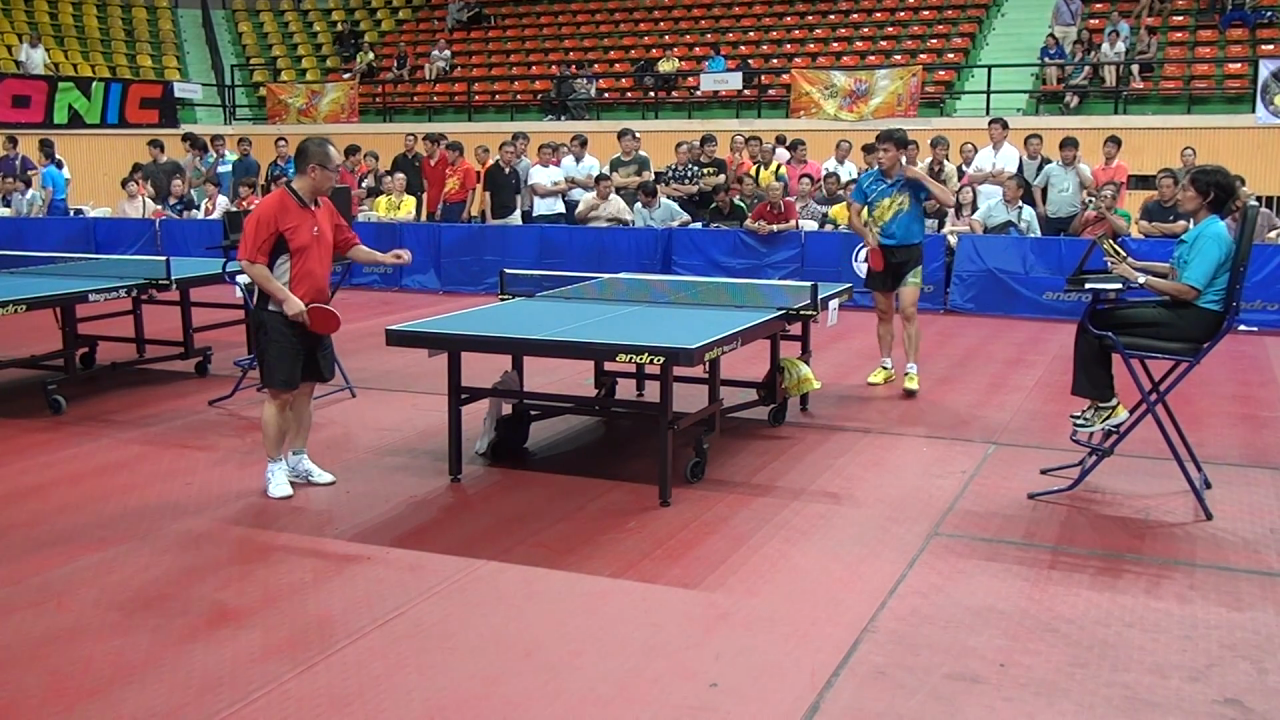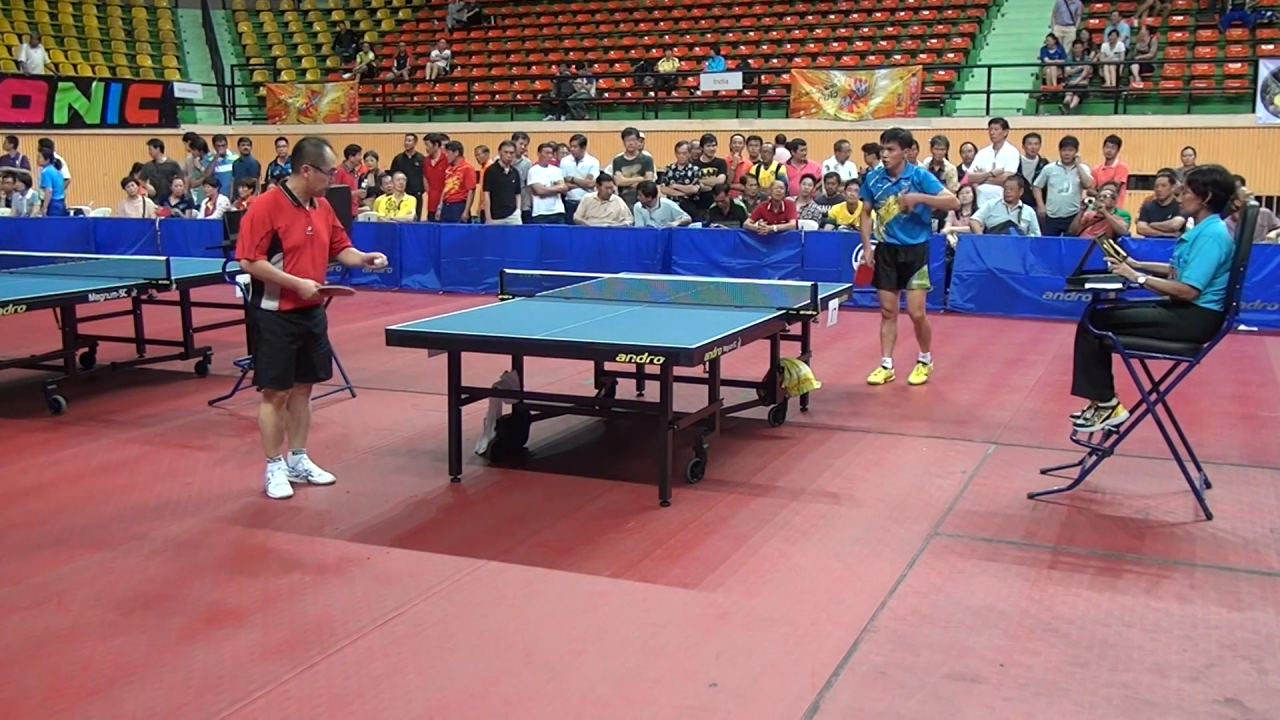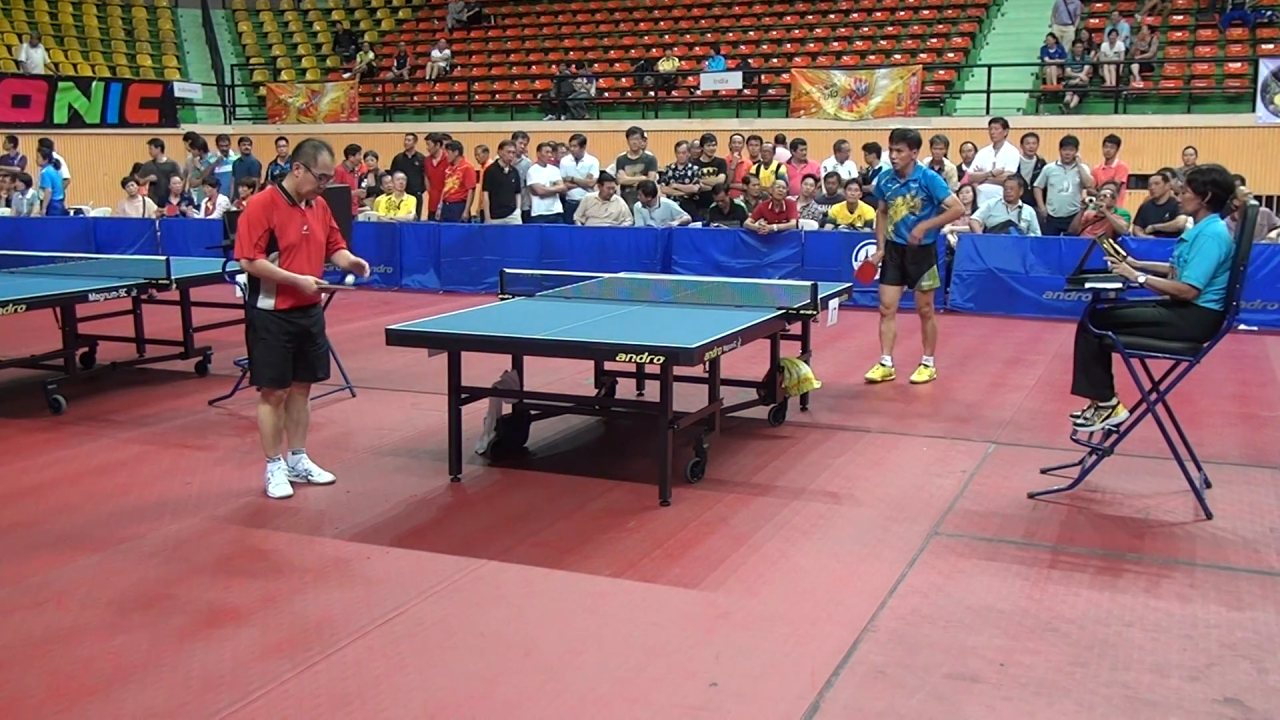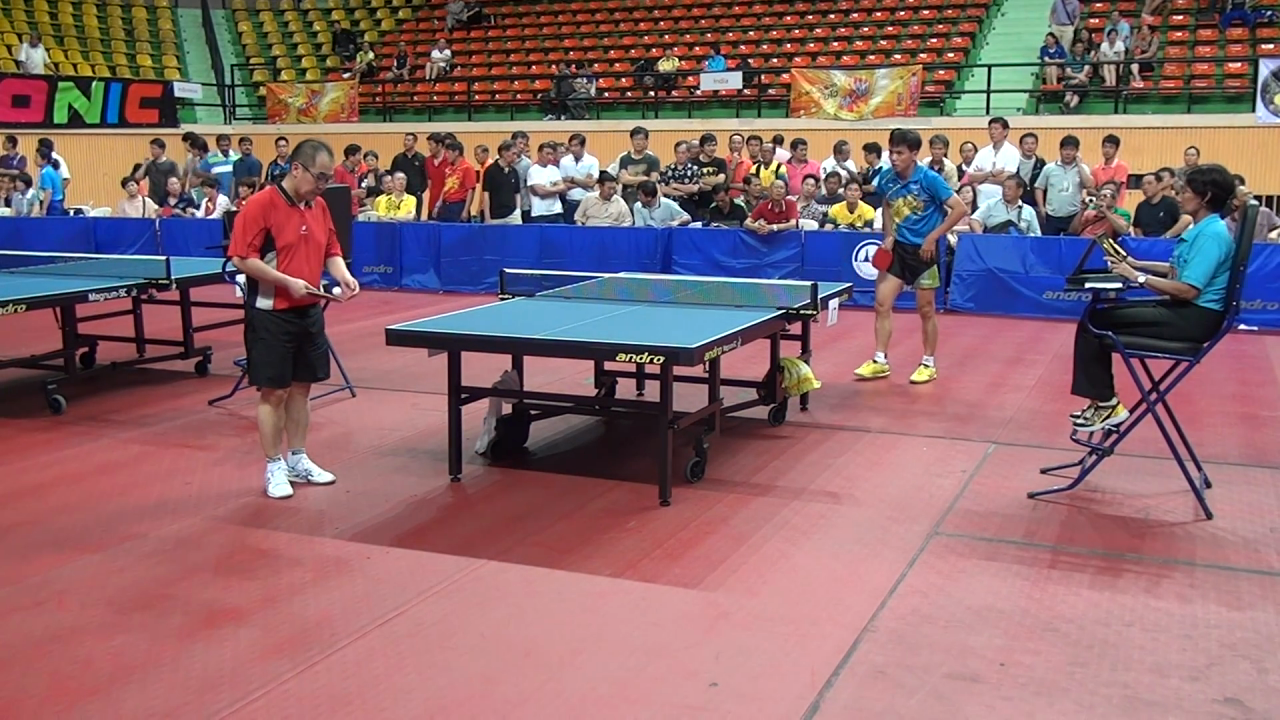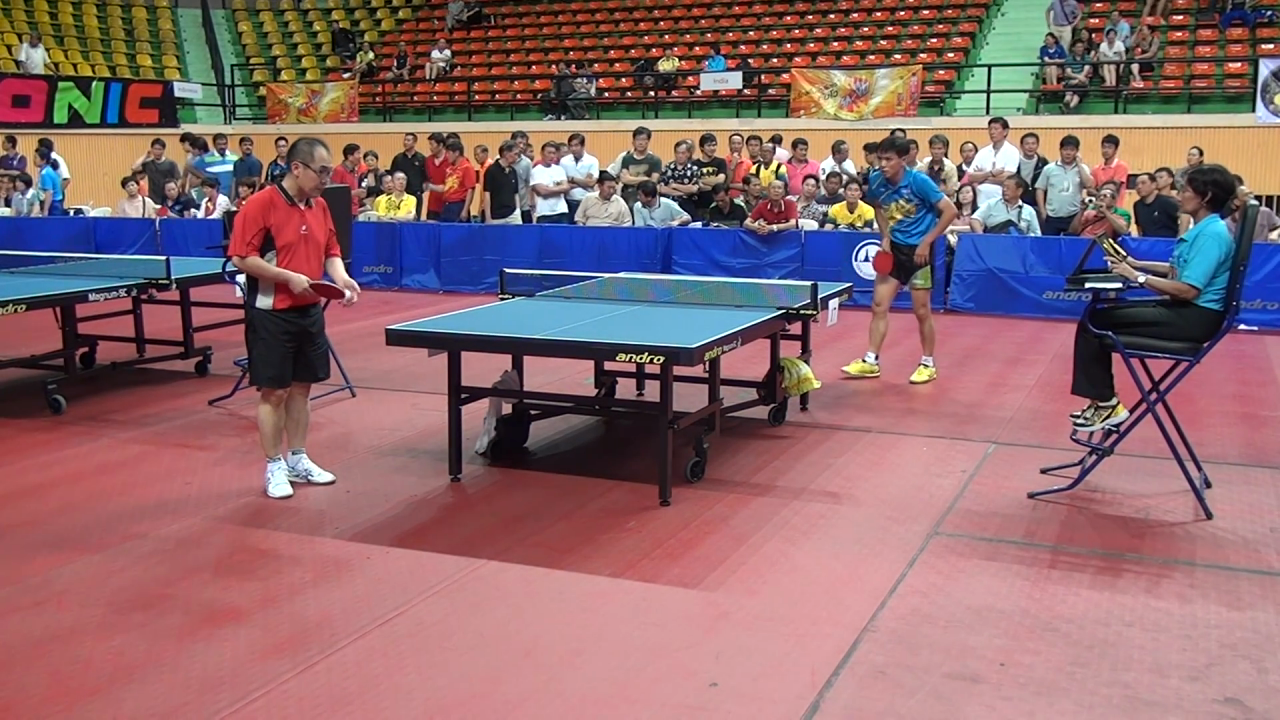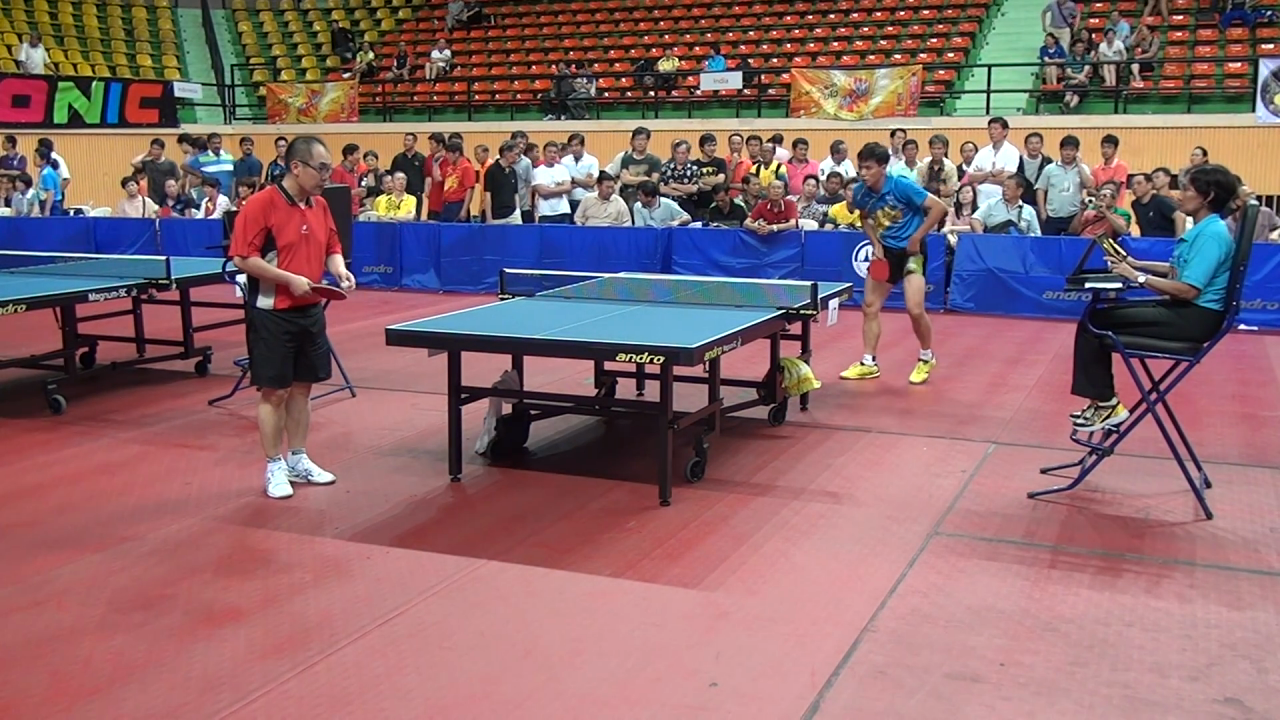
dt=0.2s
person 1, frame 1
left shoulder: (325, 207)
right shoulder: (271, 208)
left elbow: (348, 246)
right elbow: (249, 262)
left wrist: (383, 257)
right wrist: (287, 299)
right hip: (279, 317)
left knee: (305, 390)
right knee: (281, 394)
left ankle: (297, 460)
right ankle: (274, 468)
person 1, frame 2
left shoulder: (322, 206)
right shoulder: (265, 206)
left elbow: (339, 247)
right elbow: (249, 261)
left wrist: (361, 257)
right wrist: (297, 283)
left hip: (311, 313)
right hip: (274, 316)
left knee: (302, 389)
right knee: (275, 393)
left ankle: (297, 460)
right ankle: (274, 468)
person 1, frame 3
left shoulder: (319, 206)
right shoulder: (262, 205)
left elbow: (334, 247)
right elbow: (248, 260)
left wrist: (352, 261)
right wrist: (297, 279)
left hip: (309, 313)
right hip: (272, 315)
left knee: (301, 388)
right knee: (274, 392)
left ankle: (297, 460)
right ankle: (274, 468)
person 1, frame 4
left shoulder: (319, 207)
right shoulder: (261, 205)
left elbow: (331, 251)
right elbow: (241, 258)
left wrist: (344, 276)
right wrist: (287, 282)
left hip: (309, 313)
right hip: (271, 315)
left knee: (301, 389)
right knee: (274, 392)
left ankle: (297, 459)
right ankle: (274, 468)
person 1, frame 5
left shoulder: (320, 206)
right shoulder: (261, 205)
left elbow: (330, 251)
right elbow: (240, 257)
left wrist: (341, 277)
right wrist: (288, 276)
left hip: (309, 313)
right hip: (271, 315)
left knee: (301, 389)
right knee: (274, 392)
left ankle: (297, 460)
right ankle: (274, 467)
person 1, frame 6
left shoulder: (320, 206)
right shoulder: (262, 205)
left elbow: (332, 248)
right elbow: (242, 258)
left wrist: (339, 270)
right wrist: (289, 279)
left hip: (311, 312)
right hip: (272, 315)
left knee: (301, 389)
right knee: (275, 392)
left ankle: (298, 460)
right ankle: (275, 468)
person 2, frame 1
left shoulder: (1211, 235)
right shoulder: (1202, 230)
left elbow: (1188, 290)
left wrist: (1138, 277)
right wrist: (1138, 264)
left hip: (1193, 318)
right hip: (1182, 311)
left knee: (1094, 322)
right knee: (1097, 317)
left ankle: (1106, 403)
right ankle: (1104, 401)
person 2, frame 2
left shoulder: (1211, 235)
right shoulder: (1202, 229)
left elbow: (1188, 290)
left wrist: (1138, 277)
right wrist: (1138, 264)
left hip: (1193, 318)
right hip: (1182, 311)
left knee: (1094, 322)
right knee: (1097, 316)
left ankle: (1105, 403)
right ankle: (1104, 401)
person 2, frame 3
left shoulder: (1211, 234)
right shoulder: (1202, 229)
left elbow: (1188, 290)
left wrist: (1138, 277)
right wrist: (1137, 264)
left hip: (1194, 318)
right hip: (1182, 311)
left knee: (1094, 322)
right knee: (1098, 316)
left ankle: (1106, 404)
right ankle: (1104, 401)
person 2, frame 4
left shoulder: (1212, 234)
right shoulder: (1203, 229)
left elbow: (1188, 289)
left wrist: (1138, 277)
right wrist: (1138, 264)
left hip: (1194, 318)
right hip: (1182, 311)
left knee: (1094, 321)
right knee: (1098, 315)
left ankle: (1106, 403)
right ankle: (1104, 400)
person 2, frame 5
left shoulder: (1211, 234)
right shoulder: (1203, 229)
left elbow: (1188, 289)
left wrist: (1138, 277)
right wrist: (1138, 264)
left hip: (1194, 317)
right hip: (1183, 310)
left knee: (1094, 321)
right knee: (1097, 316)
left ankle: (1106, 403)
right ankle: (1104, 400)
person 2, frame 6
left shoulder: (1211, 234)
right shoulder: (1203, 229)
left elbow: (1188, 289)
left wrist: (1138, 277)
right wrist: (1137, 264)
left hip: (1194, 318)
right hip: (1183, 311)
left knee: (1094, 321)
right knee: (1098, 315)
left ankle: (1106, 403)
right ankle: (1104, 400)
person 3, frame 1
left shoulder: (915, 178)
right shoulder: (867, 180)
left elbow: (949, 200)
right elbow: (854, 215)
left wrist: (920, 178)
right wrist: (866, 234)
left hip: (909, 251)
right hip: (880, 251)
left knee: (908, 311)
right knee: (883, 313)
left ankle: (911, 371)
right ankle: (886, 365)
person 3, frame 2
left shoulder: (920, 176)
right shoulder: (873, 178)
left elbow: (953, 202)
right elbow: (866, 214)
left wrist: (920, 198)
right wrist: (867, 246)
left hip: (914, 250)
right hip: (886, 250)
left knee: (916, 312)
right knee: (887, 312)
left ankle: (925, 360)
right ankle: (886, 365)
person 3, frame 3
left shoulder: (928, 178)
right shoulder: (884, 179)
left elbow: (957, 209)
left wrist: (925, 226)
right wrist: (879, 246)
left hip: (921, 251)
right hip: (894, 249)
left knee: (925, 311)
right knee: (886, 309)
left ankle: (928, 364)
right ankle: (886, 364)
person 3, frame 4
left shoulder: (929, 179)
right shoulder: (886, 178)
left elbow: (959, 209)
left wrist: (932, 237)
right wrist: (889, 234)
left hip: (923, 250)
right hip: (898, 248)
left knee: (925, 310)
right knee: (881, 304)
left ankle: (928, 364)
right ankle: (880, 361)
person 3, frame 5
left shoulder: (919, 181)
right shoulder: (876, 182)
left elbow: (950, 211)
left wrist: (927, 242)
right wrist: (885, 236)
left hip: (918, 249)
right hip: (893, 249)
left knee: (921, 311)
right knee: (879, 306)
left ankle: (927, 364)
right ankle: (871, 361)
person 3, frame 6
left shoulder: (902, 186)
right shoulder: (860, 192)
left elbow: (939, 208)
left wrist: (917, 237)
right wrist: (875, 243)
left hip: (910, 249)
right hip: (885, 251)
left knee: (915, 309)
right knee: (869, 307)
left ankle: (926, 358)
right ankle: (869, 363)
